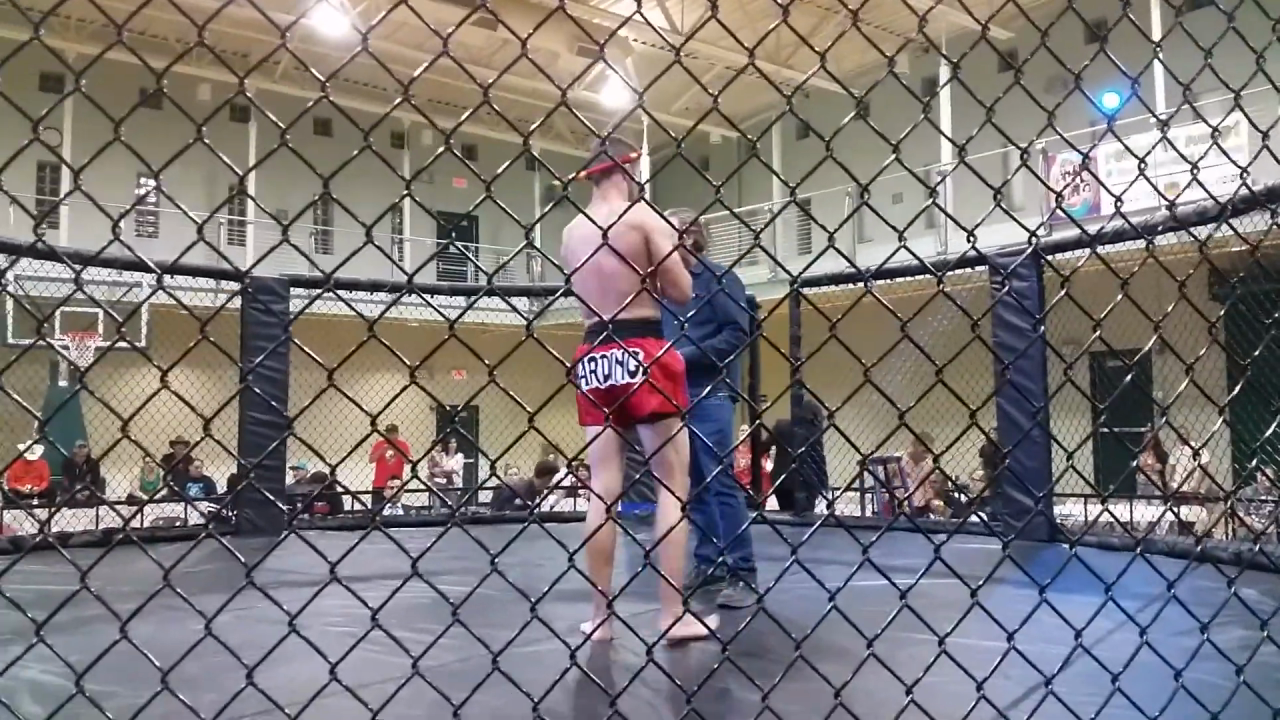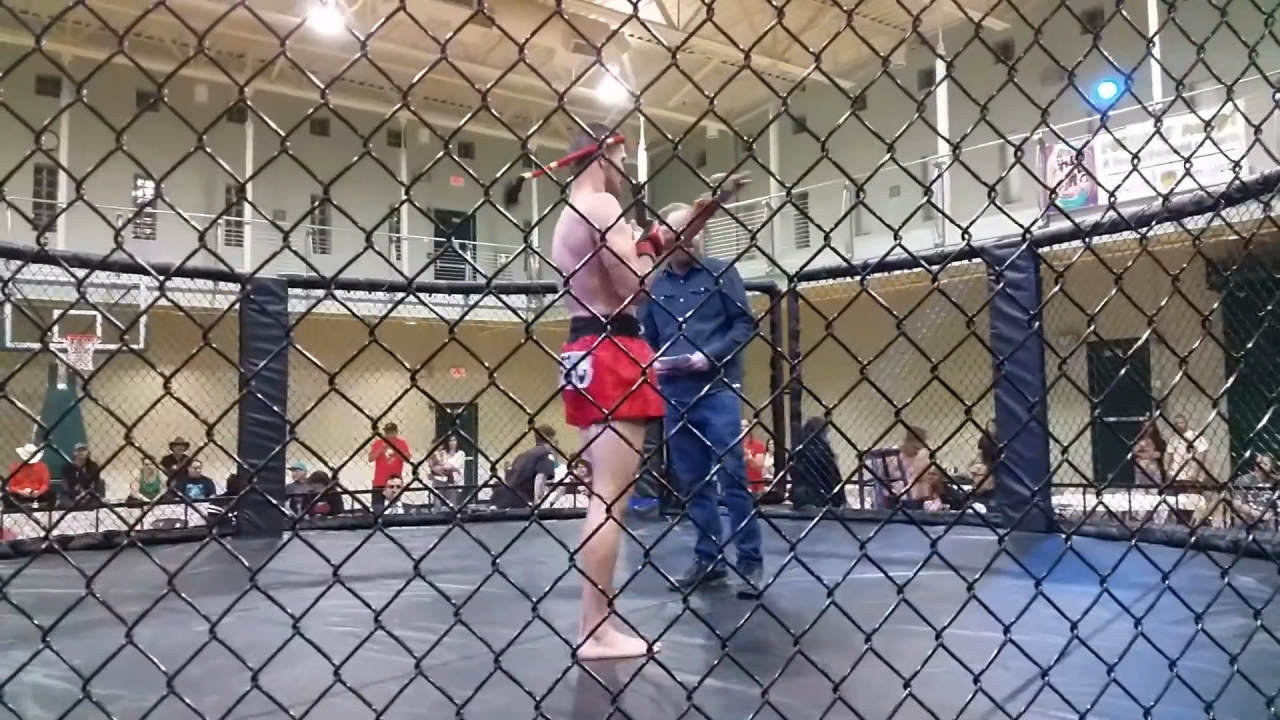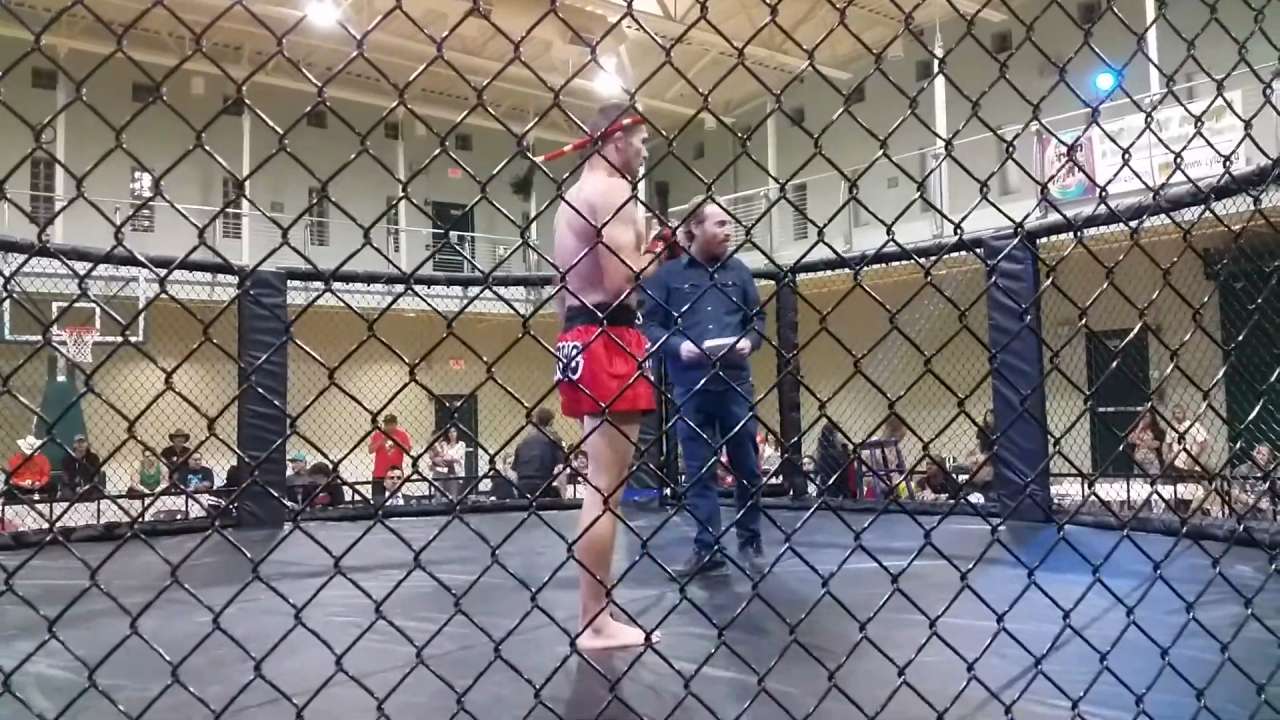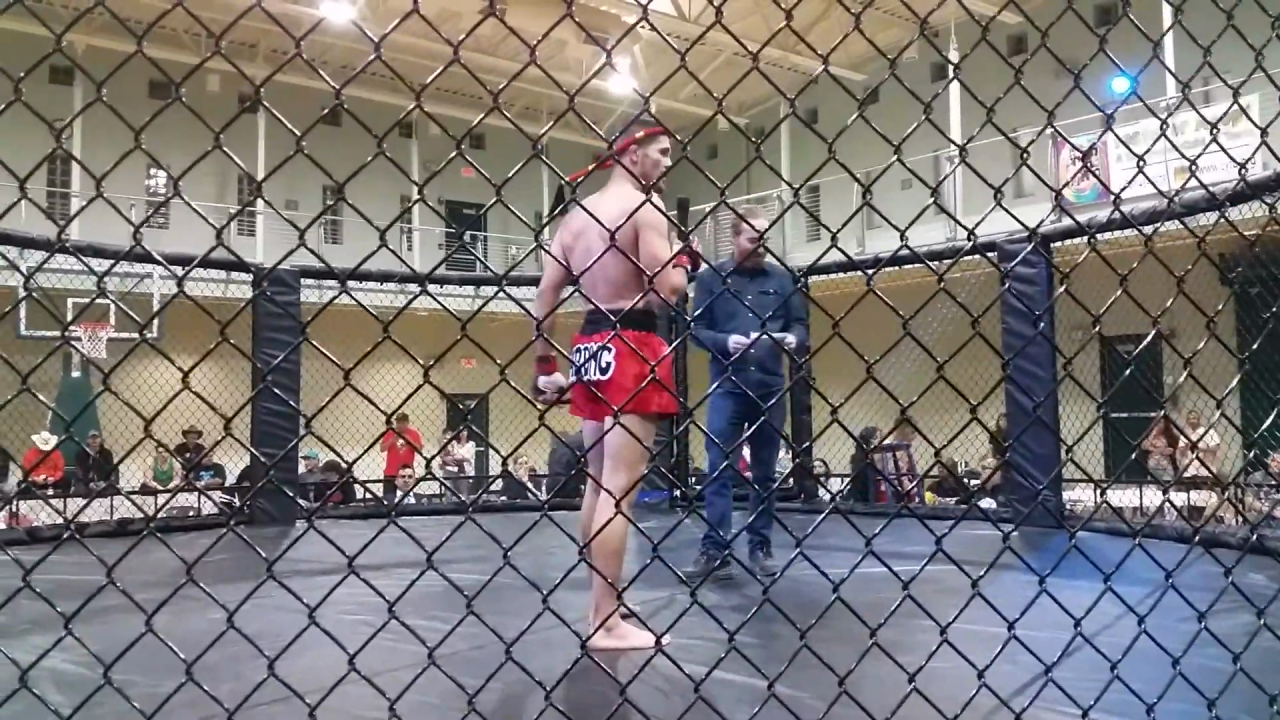
dt=0.5s
person 1, frame 1
left shoulder: (572, 232)
right shoulder: (645, 217)
right elbow: (682, 293)
left hip: (594, 357)
right hip: (645, 353)
left knee: (603, 491)
right knee: (674, 487)
left ankle: (600, 615)
right ankle: (674, 611)
person 1, frame 2
left shoulder: (568, 215)
right shoulder: (602, 206)
left elbow: (620, 271)
right elbow: (632, 284)
left wrist: (697, 213)
right wrist: (649, 244)
left hip: (582, 352)
right hip: (612, 353)
left knee: (601, 496)
right knee: (612, 497)
left ankle: (598, 620)
right ankle: (596, 631)
person 1, frame 3
left shoulder: (576, 195)
right shoulder: (613, 190)
right elbow: (619, 282)
left hip: (579, 338)
right hip: (607, 342)
left knee: (602, 486)
right knee: (607, 489)
left ankle: (595, 613)
right ankle: (596, 623)
person 1, frame 4
left shoulder: (577, 213)
right shoulder: (646, 204)
left elbow: (545, 296)
right elbow: (666, 290)
left wrist: (546, 363)
right wrist: (686, 259)
left hip: (589, 346)
right hip: (629, 347)
left knee: (600, 480)
right knee: (622, 486)
left ankle: (602, 605)
right ankle: (606, 621)
person 2, frame 1
left shoulder: (720, 280)
left elbow: (738, 334)
left wrist: (686, 356)
left hip: (711, 394)
left knee: (720, 481)
right knee: (692, 485)
left ankle: (742, 573)
right ankle: (708, 563)
person 2, frame 2
left shoulder: (722, 273)
right shoulder: (655, 285)
left elbow: (745, 324)
right elbow: (645, 337)
left wrist: (712, 355)
right wrist: (651, 360)
left hip: (720, 390)
right hip: (676, 395)
left knee: (732, 475)
right knee: (692, 481)
left ankle: (750, 563)
right ankle: (708, 559)
person 2, frame 3
left shoulder: (738, 271)
right shoulder: (668, 274)
left elbow: (758, 319)
right elbow: (650, 326)
left wrist: (749, 341)
right wrist: (678, 346)
left hip: (736, 384)
right hip: (689, 387)
left knee: (747, 468)
right knee: (698, 471)
left ankle: (750, 543)
right ankle: (707, 548)
person 2, frame 4
left shoulder: (781, 278)
right shoulder: (711, 278)
left elbow: (800, 323)
right elbow: (696, 329)
left wrist: (793, 340)
right wrist: (726, 342)
left hip: (770, 388)
right hip: (726, 387)
left knee: (765, 473)
right knee: (718, 468)
left ankle: (760, 547)
right ankle: (714, 550)
